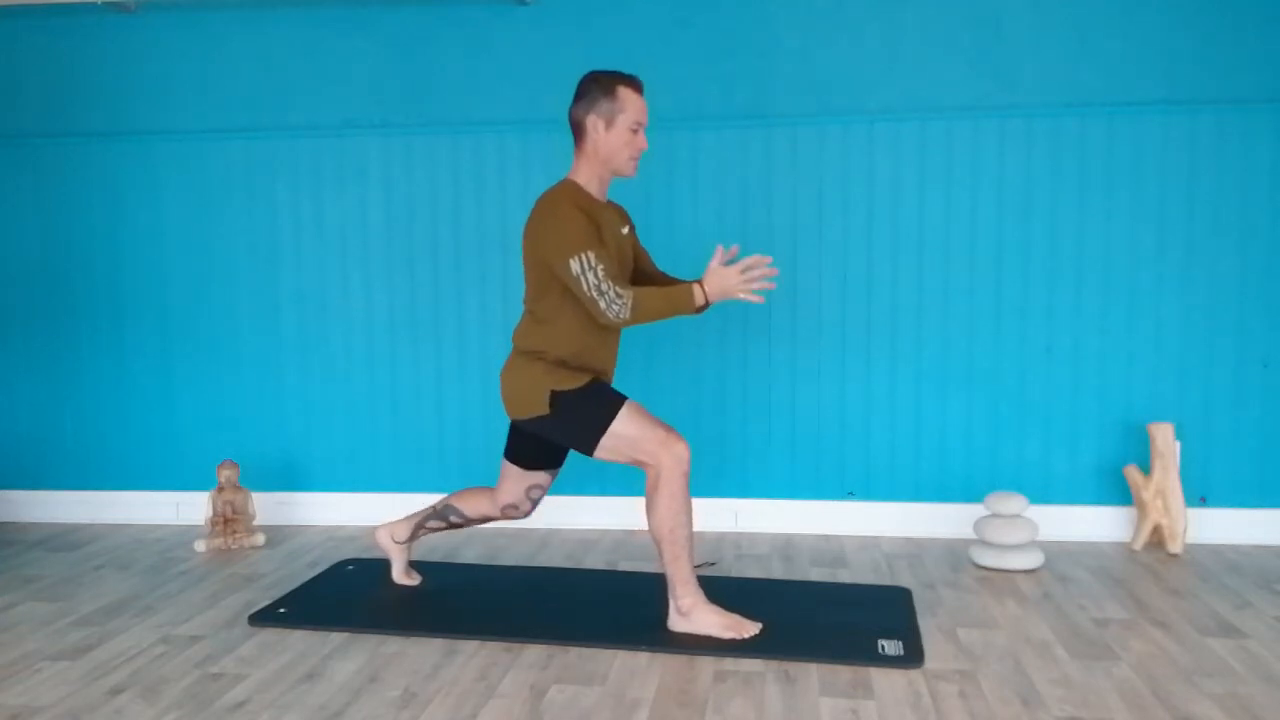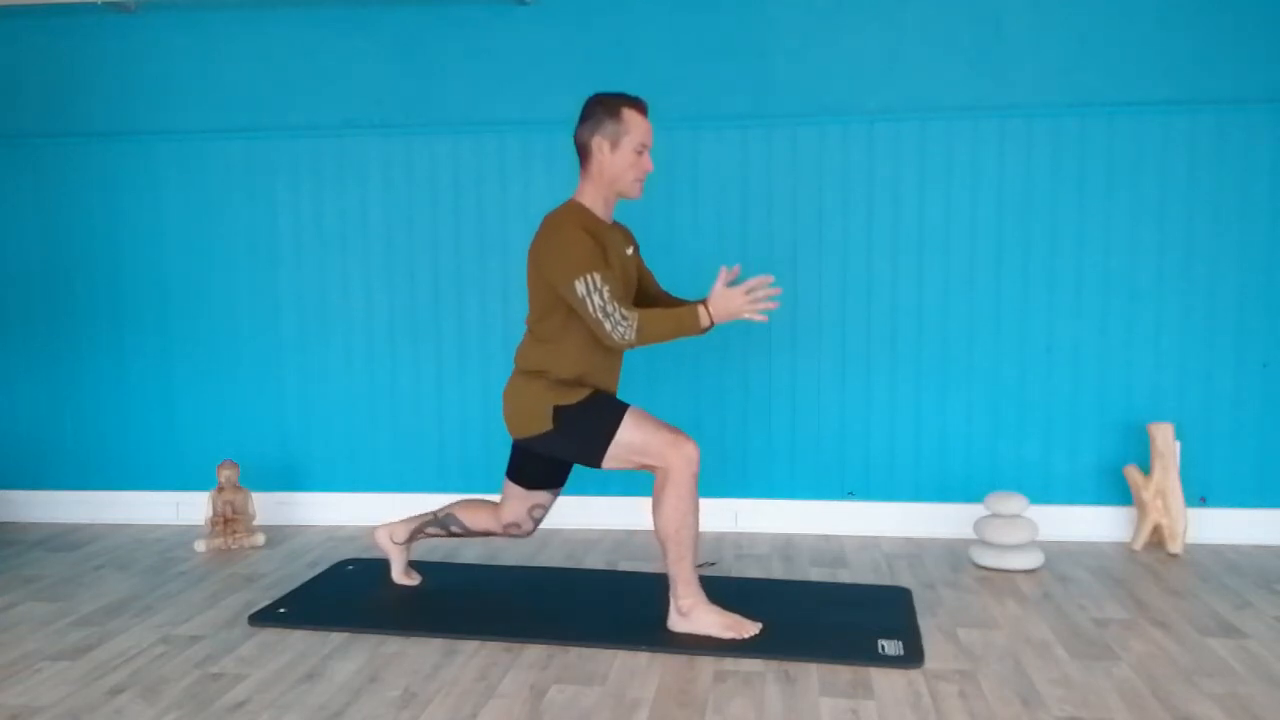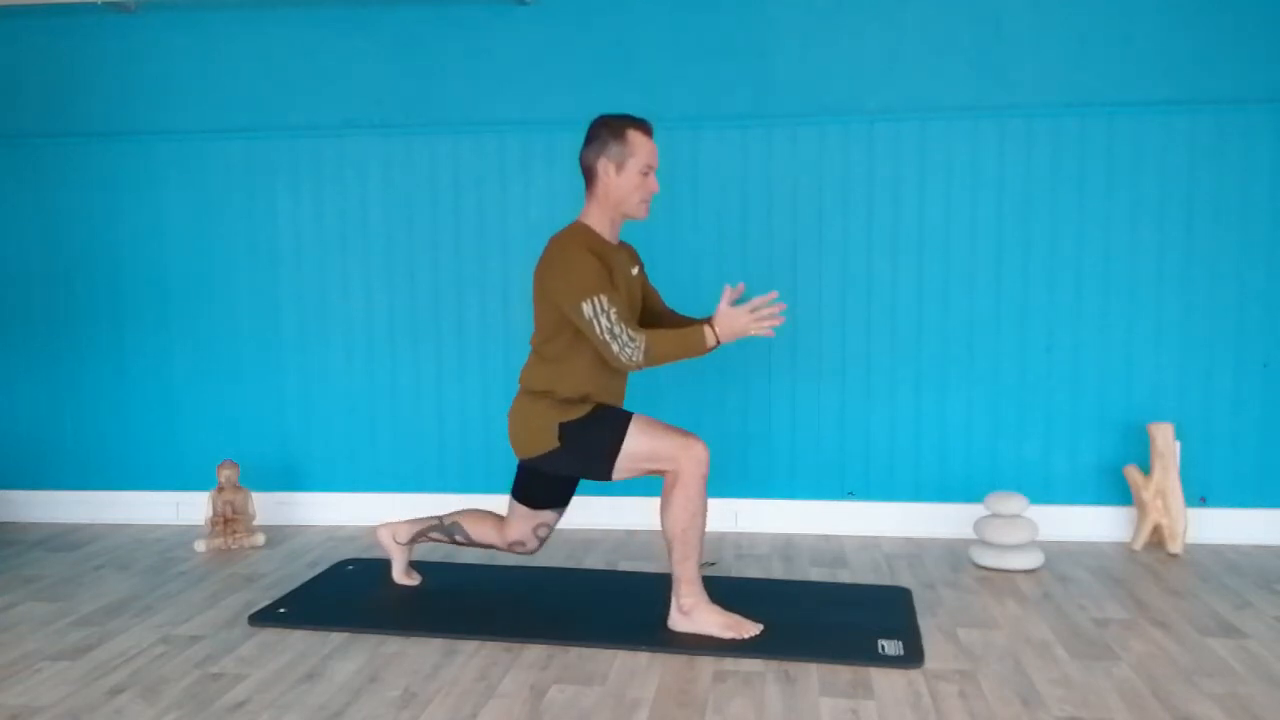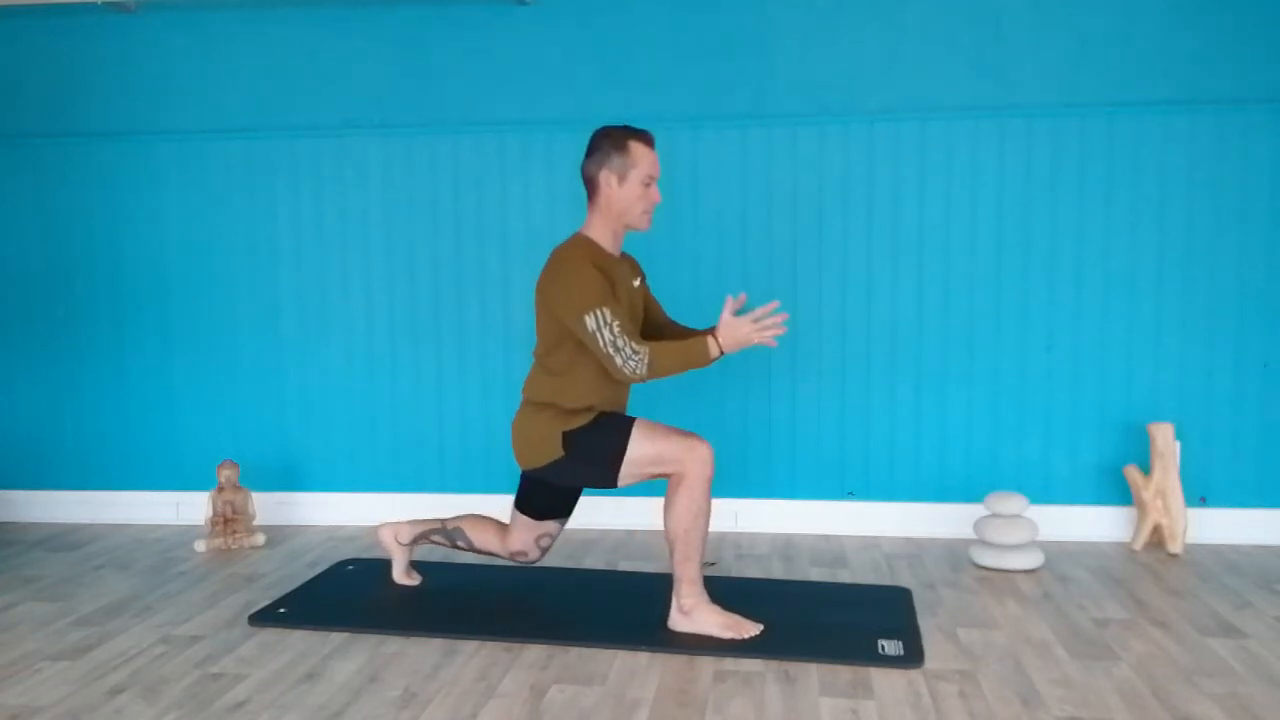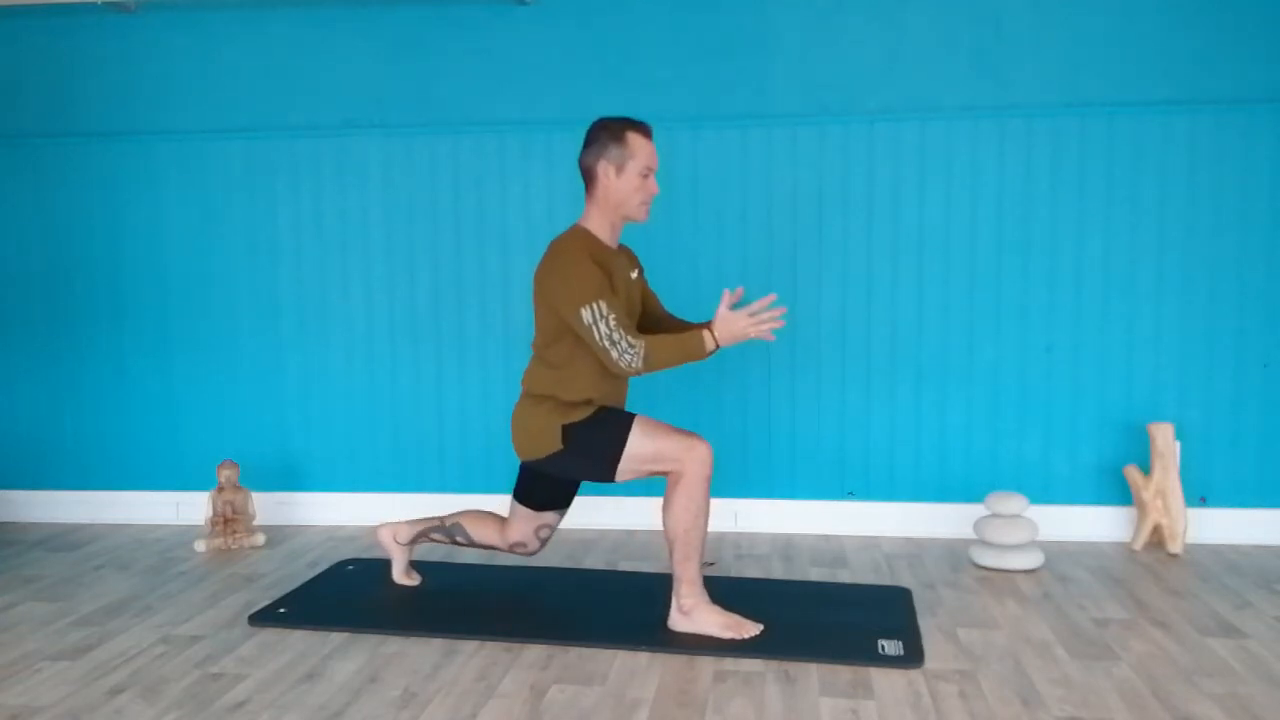
dt=0.2s
person 1, frame 1
left shoulder: (613, 217)
right shoulder: (561, 213)
left elbow: (651, 285)
right elbow: (612, 305)
left wrist: (709, 288)
right wrist: (704, 293)
left hip: (557, 383)
right hip: (547, 383)
left knee: (510, 503)
right knee: (670, 452)
left ankle: (400, 533)
right ankle: (687, 606)
person 1, frame 2
left shoulder: (618, 237)
right shoulder: (565, 234)
left elbow: (656, 305)
right elbow: (619, 328)
left wrist: (711, 306)
right wrist: (708, 315)
left hip: (557, 401)
right hip: (550, 401)
left knee: (513, 520)
right knee: (679, 454)
left ankle: (399, 535)
right ankle: (688, 606)
person 1, frame 3
left shoulder: (623, 257)
right shoulder: (572, 256)
left elbow: (661, 323)
right elbow: (625, 350)
left wrist: (713, 324)
right wrist: (714, 334)
left hip: (564, 420)
right hip: (554, 421)
left knee: (518, 538)
right knee: (688, 455)
left ankle: (401, 534)
right ankle: (689, 605)
person 1, frame 4
left shoulder: (624, 268)
right shoulder: (574, 269)
left elbow: (662, 334)
right elbow: (630, 362)
left wrist: (716, 334)
right wrist: (718, 345)
left hip: (567, 430)
right hip: (559, 431)
left knee: (520, 548)
right knee: (693, 456)
left ankle: (402, 534)
right ankle: (689, 606)
person 1, frame 5
left shoulder: (622, 260)
right shoulder: (572, 261)
left elbow: (658, 325)
right elbow: (624, 355)
left wrist: (715, 327)
right wrist: (713, 338)
left hip: (564, 420)
right hip: (559, 423)
left knee: (520, 539)
right knee: (692, 456)
left ankle: (403, 536)
right ankle: (690, 607)
